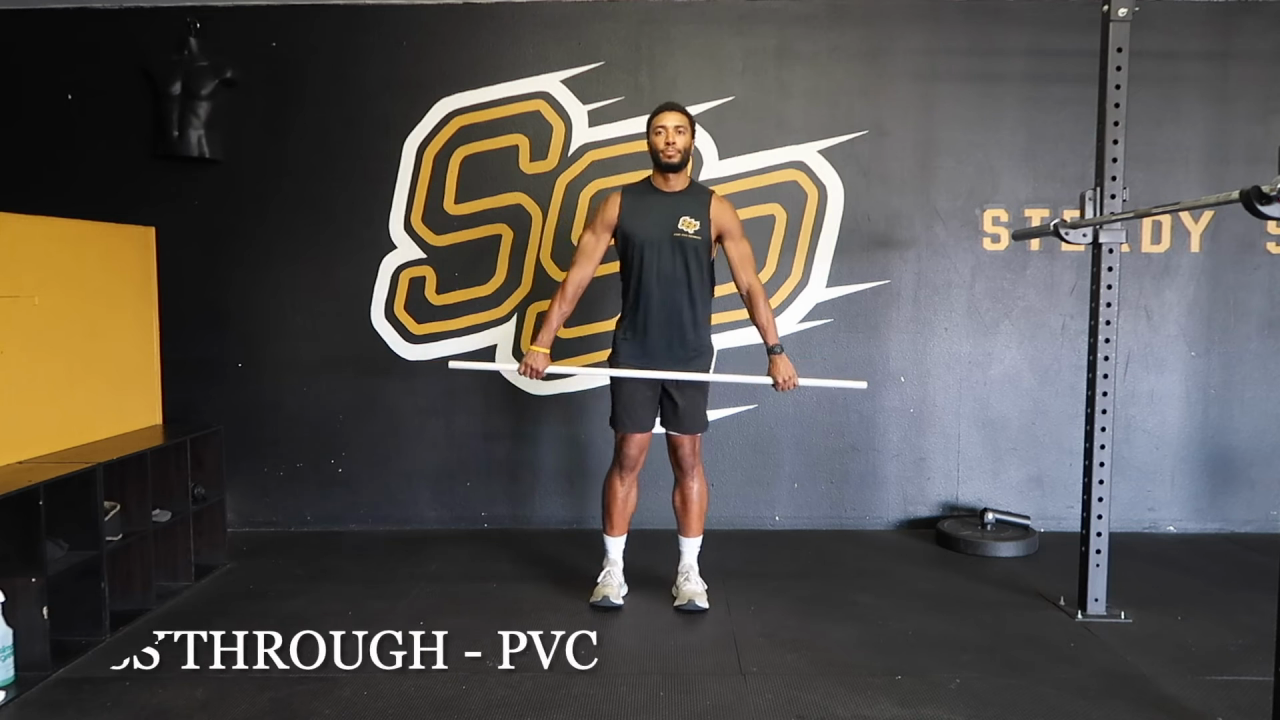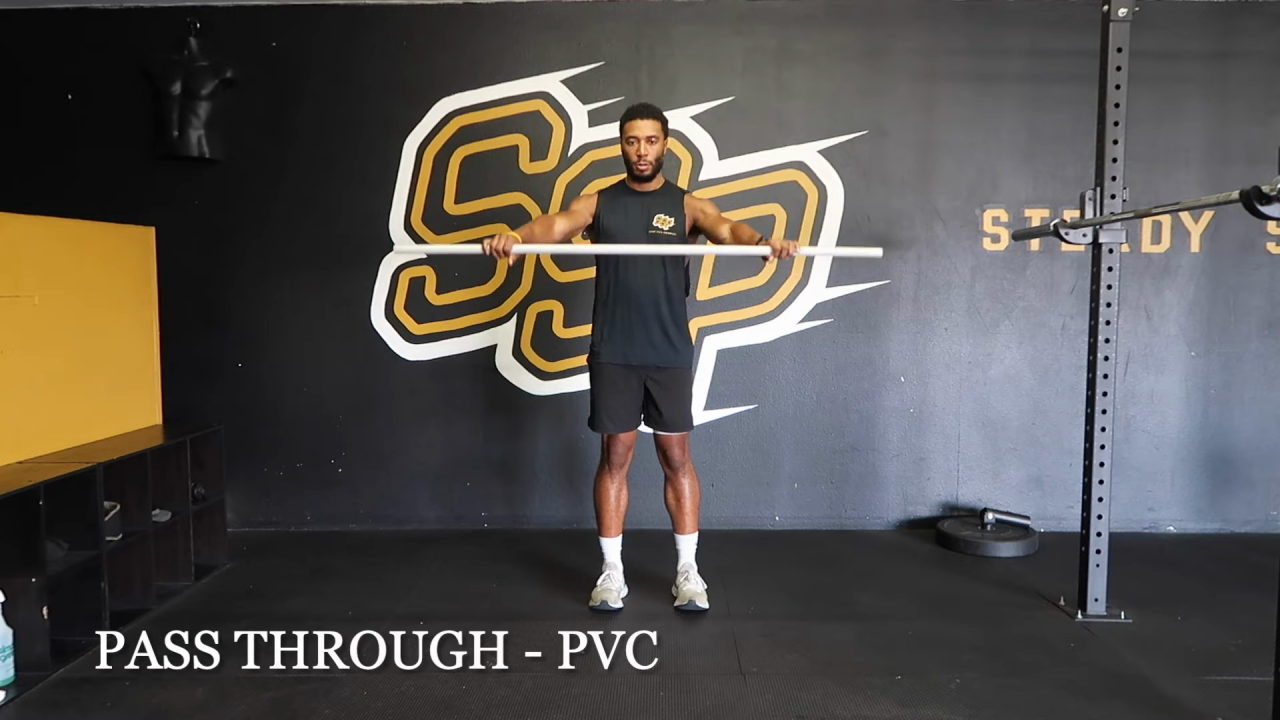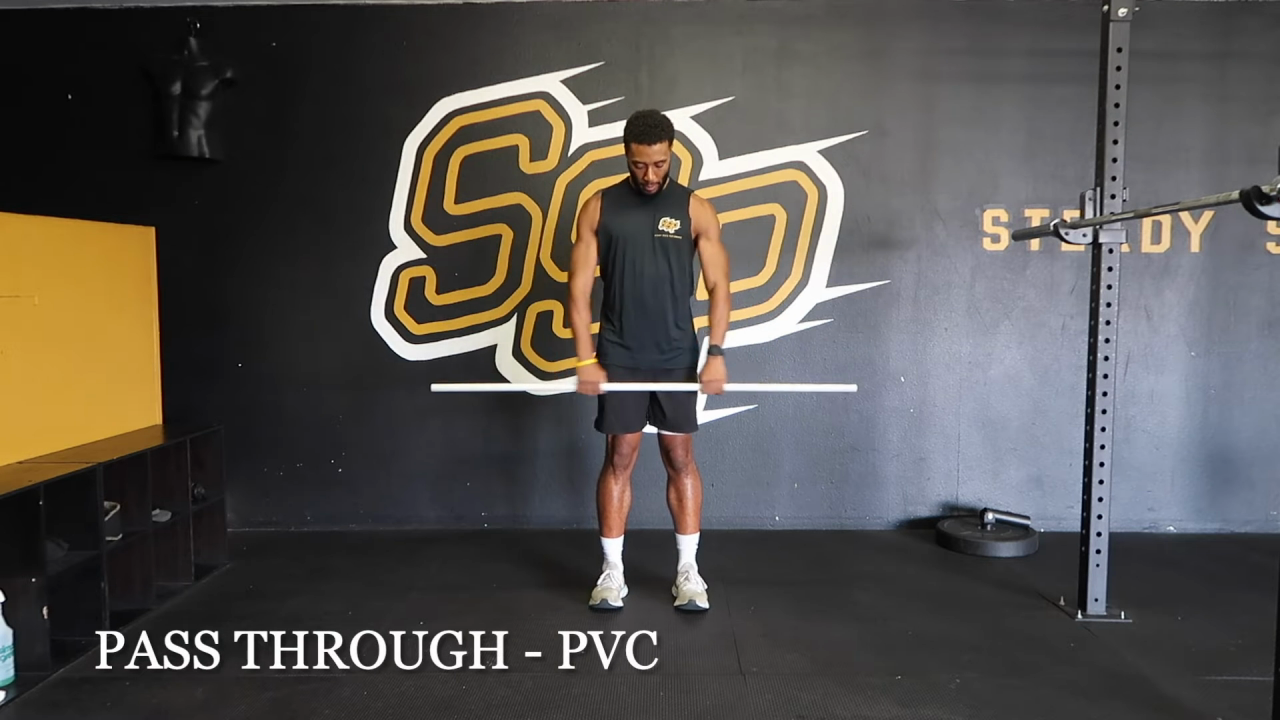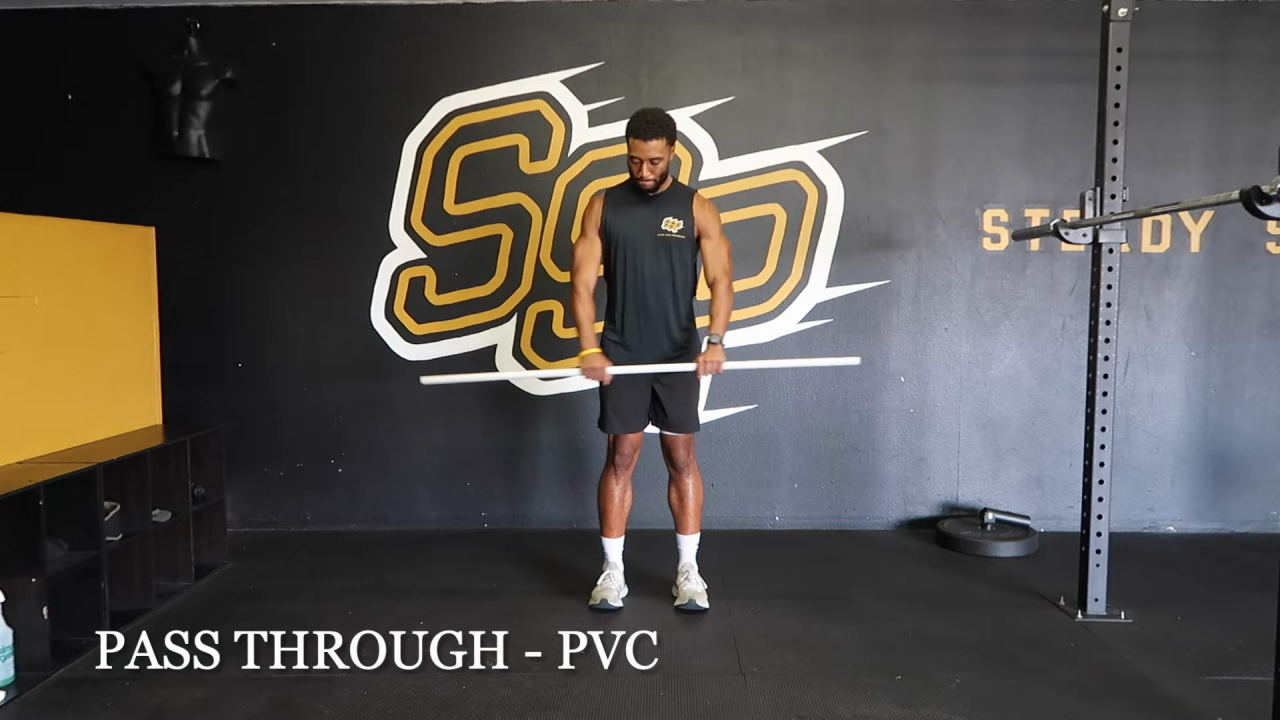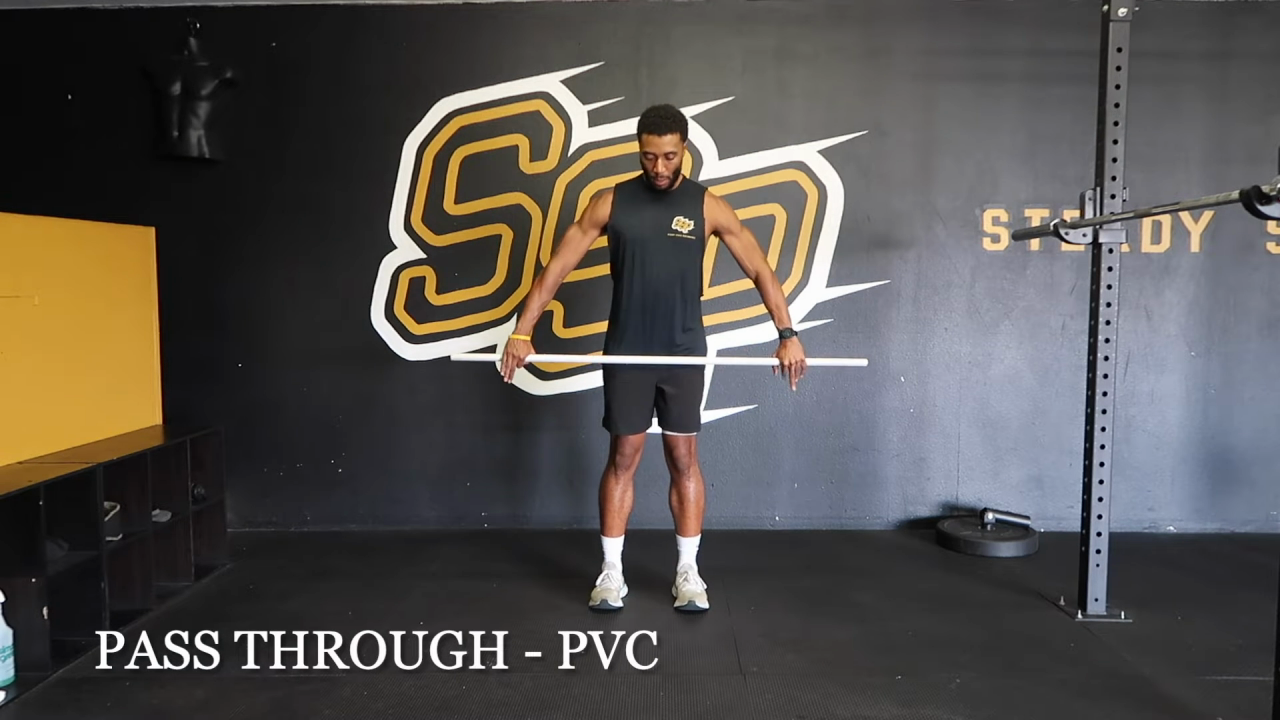
dt=1s
person 1, frame 1
left shoulder: (715, 209)
right shoulder: (619, 204)
left elbow: (750, 284)
right elbow: (577, 277)
left wrist: (775, 351)
right wrist: (542, 343)
left hip: (690, 356)
right hip: (633, 354)
left knee: (688, 460)
right knee: (627, 459)
left ankle: (688, 572)
right ankle: (612, 570)
person 1, frame 2
left shoulder: (688, 205)
right shoulder: (597, 202)
left elbow: (728, 230)
right elbow: (553, 224)
left wrist: (765, 240)
right wrist: (515, 235)
left hip: (670, 354)
right hip: (613, 353)
left knee: (677, 458)
right knee: (614, 458)
left ankle: (687, 571)
right ankle: (611, 571)
person 1, frame 3
left shoulder: (696, 208)
right shoulder: (599, 207)
left elbow: (718, 286)
right elbow: (580, 287)
left wrist: (715, 353)
right wrist: (585, 357)
left hip: (677, 358)
right hip: (619, 359)
left knee: (680, 458)
right knee: (618, 458)
left ankle: (687, 570)
right ankle: (612, 571)
person 1, frame 4
left shoulder: (697, 207)
right shoulder: (603, 206)
left elbow: (721, 280)
right elbow: (583, 282)
left wrist: (716, 341)
right wrist: (587, 345)
left hip: (679, 354)
right hip: (621, 354)
left knee: (681, 458)
right knee: (620, 458)
left ankle: (688, 570)
right ankle: (612, 571)
person 1, frame 5
left shoulder: (708, 206)
right shoulder: (611, 202)
left elbow: (760, 271)
right elbow: (557, 267)
left wrist: (788, 335)
right wrist: (522, 332)
left hip: (683, 354)
right hip: (626, 353)
left knee: (683, 459)
right knee: (622, 457)
left ankle: (687, 572)
right ankle: (611, 572)
